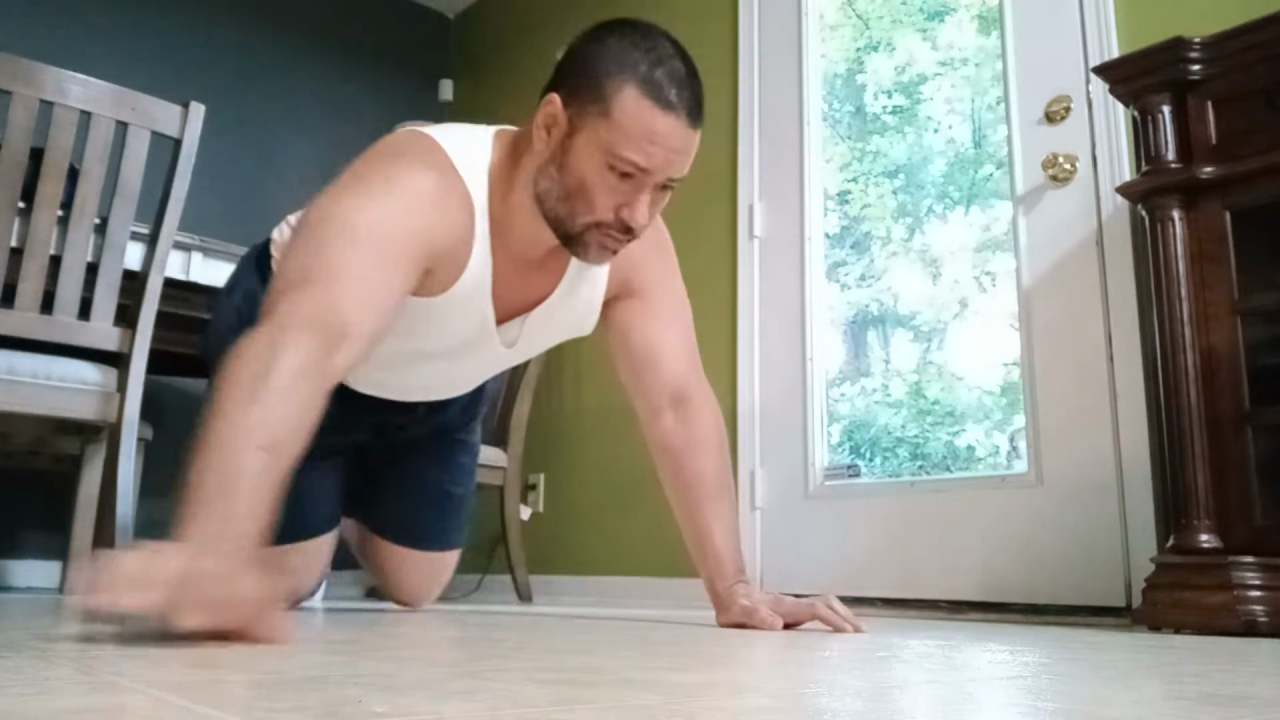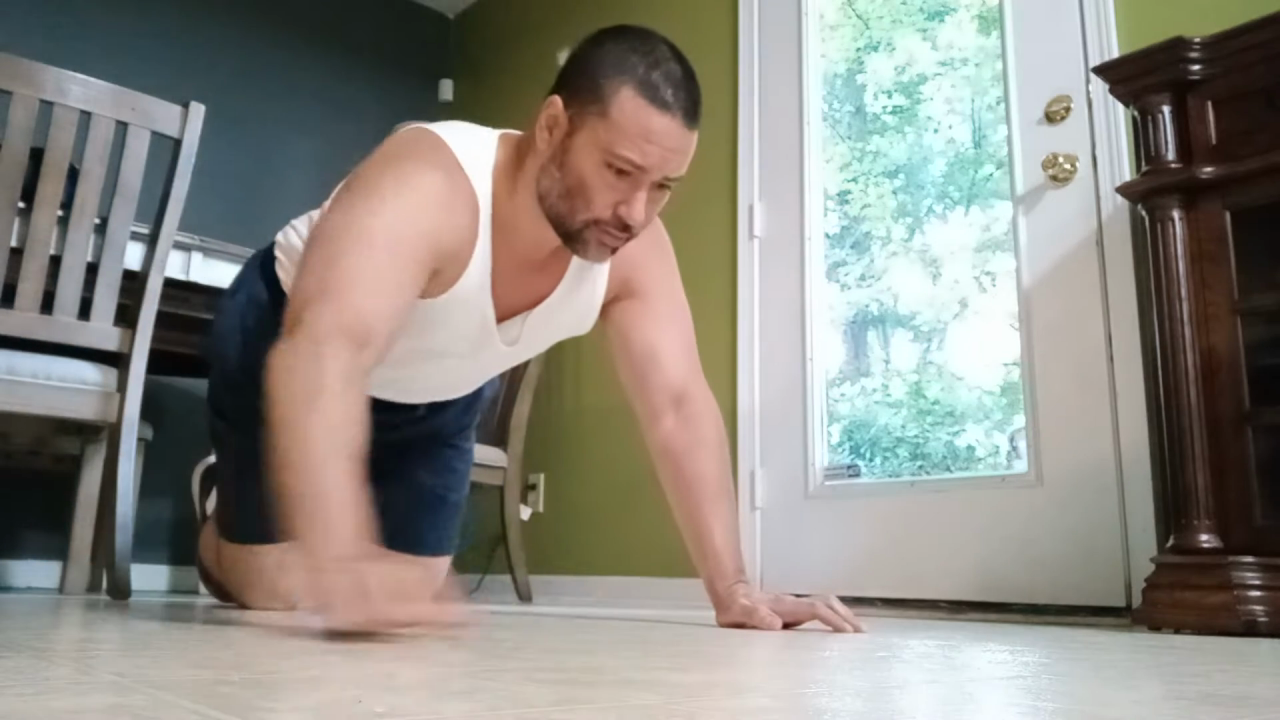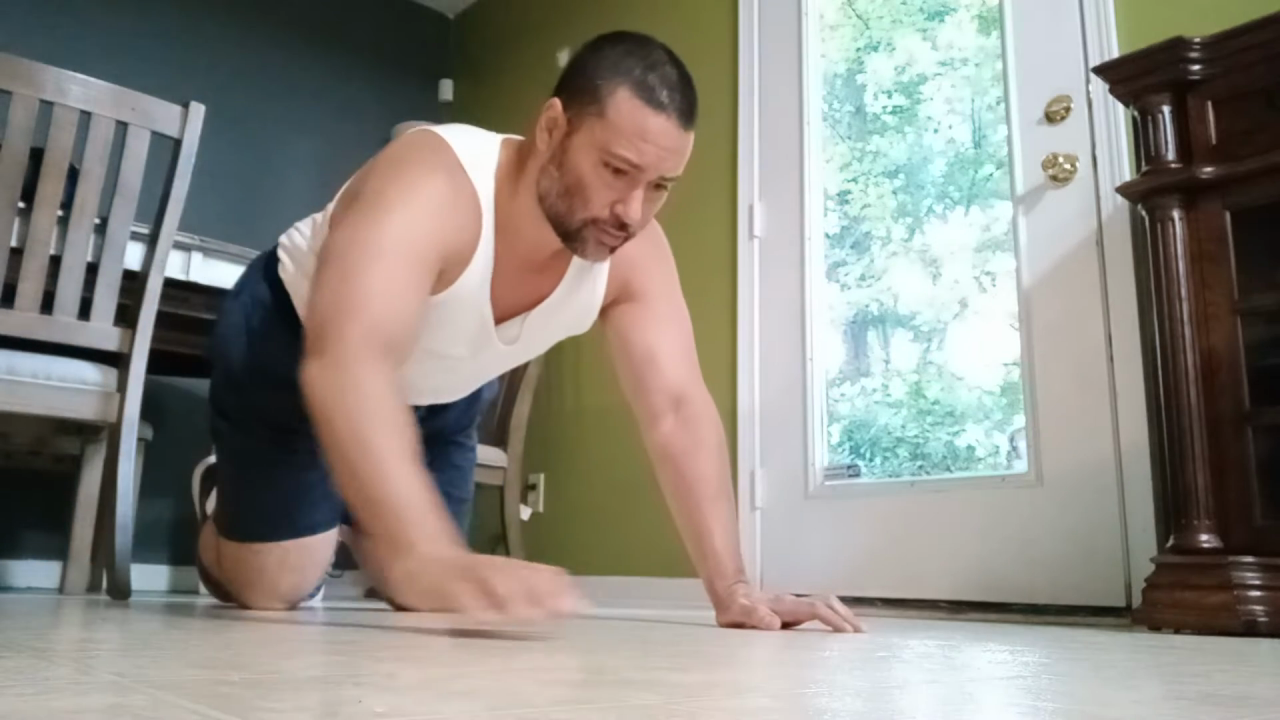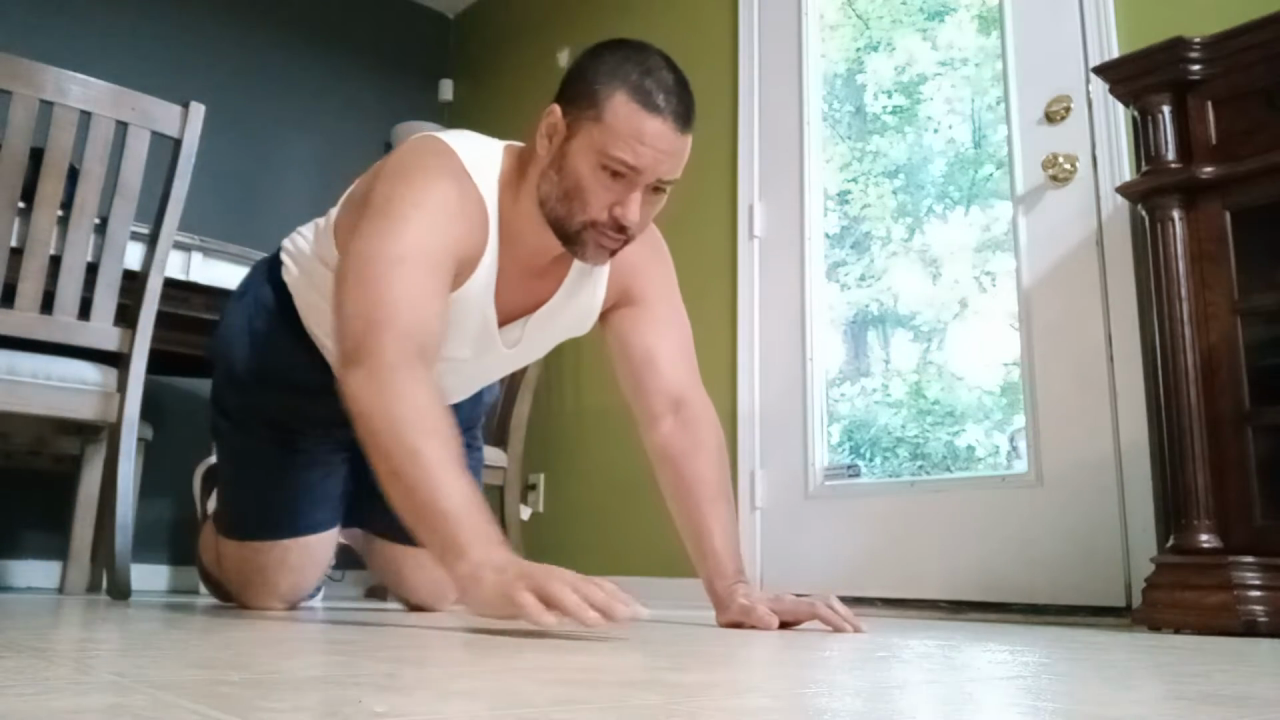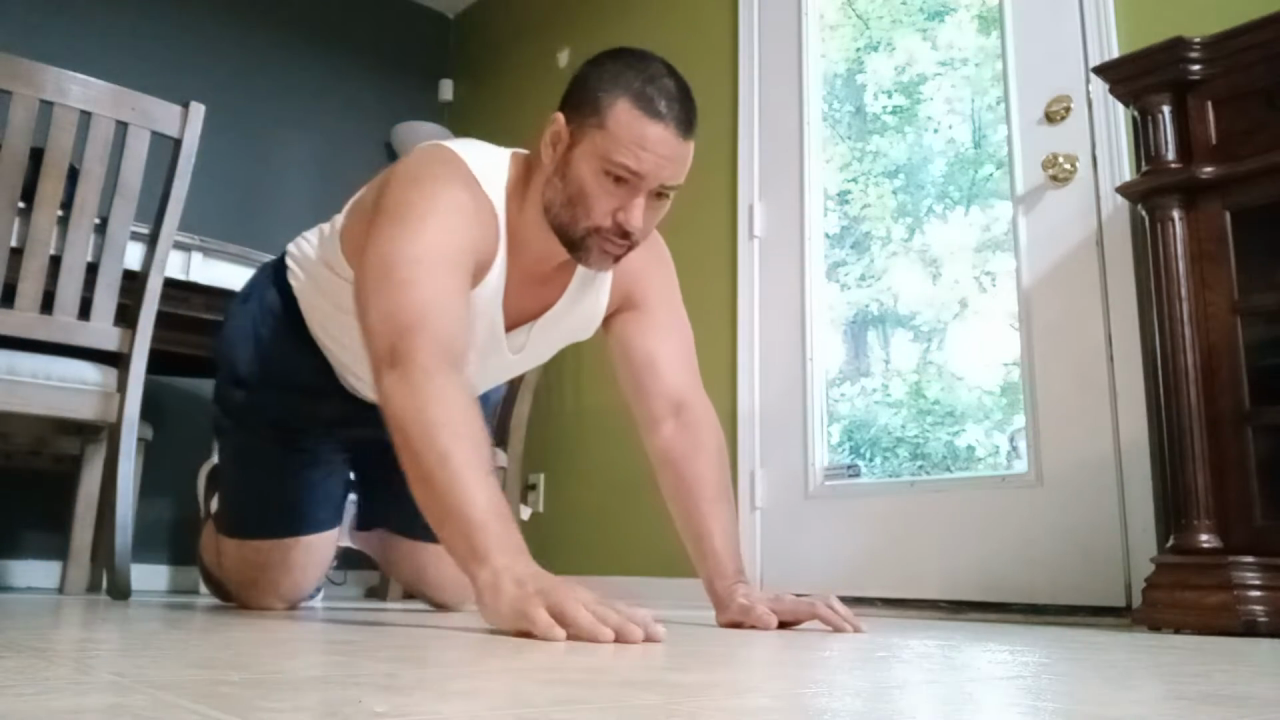
dt=0.1s
person 1, frame 1
left shoulder: (633, 246)
right shoulder: (421, 188)
left elbow: (678, 407)
right elbow: (301, 346)
left wrist: (733, 590)
right wrist: (210, 554)
left hip: (440, 391)
right hip: (303, 345)
left knee: (417, 590)
right knee: (271, 582)
left ankle: (353, 510)
person 1, frame 2
left shoulder: (636, 252)
right shoulder: (427, 185)
left elbow: (678, 409)
right elbow: (322, 353)
left wrist: (732, 590)
right wrist: (338, 561)
left hip: (438, 393)
right hip: (285, 336)
left knee: (416, 603)
right knee: (269, 590)
left ankle: (346, 519)
right ankle: (228, 499)
person 1, frame 3
left shoulder: (635, 254)
right shoulder: (432, 187)
left elbow: (677, 411)
right elbow: (347, 361)
left wrist: (732, 590)
right wrist: (440, 560)
left hip: (438, 393)
right hip: (290, 335)
left knee: (425, 599)
right knee: (269, 587)
left ankle: (360, 516)
right ankle: (227, 496)
person 1, frame 4
left shoulder: (633, 258)
right shoulder: (434, 189)
left elbow: (677, 413)
right elbow: (384, 372)
left wrist: (732, 590)
right wrist: (487, 563)
left hip: (443, 387)
right hip: (293, 344)
left knee: (436, 594)
right knee: (269, 589)
left ankle: (358, 519)
right ankle: (227, 499)
person 1, frame 5
left shoulder: (637, 264)
right shoulder: (445, 198)
left elbow: (678, 416)
right elbow: (415, 375)
left wrist: (731, 590)
right wrist: (509, 577)
left hip: (448, 393)
right hip: (298, 347)
left knee: (454, 592)
right knee: (272, 590)
left ankle: (371, 524)
right ankle: (230, 499)
